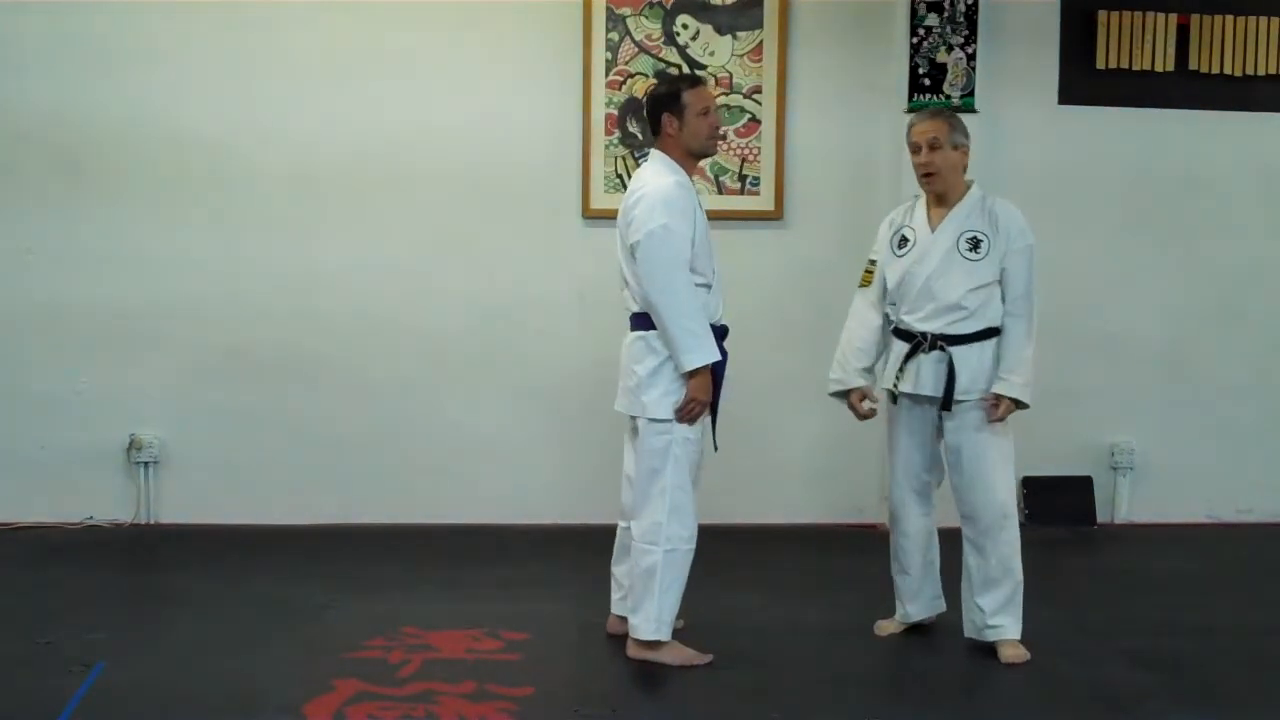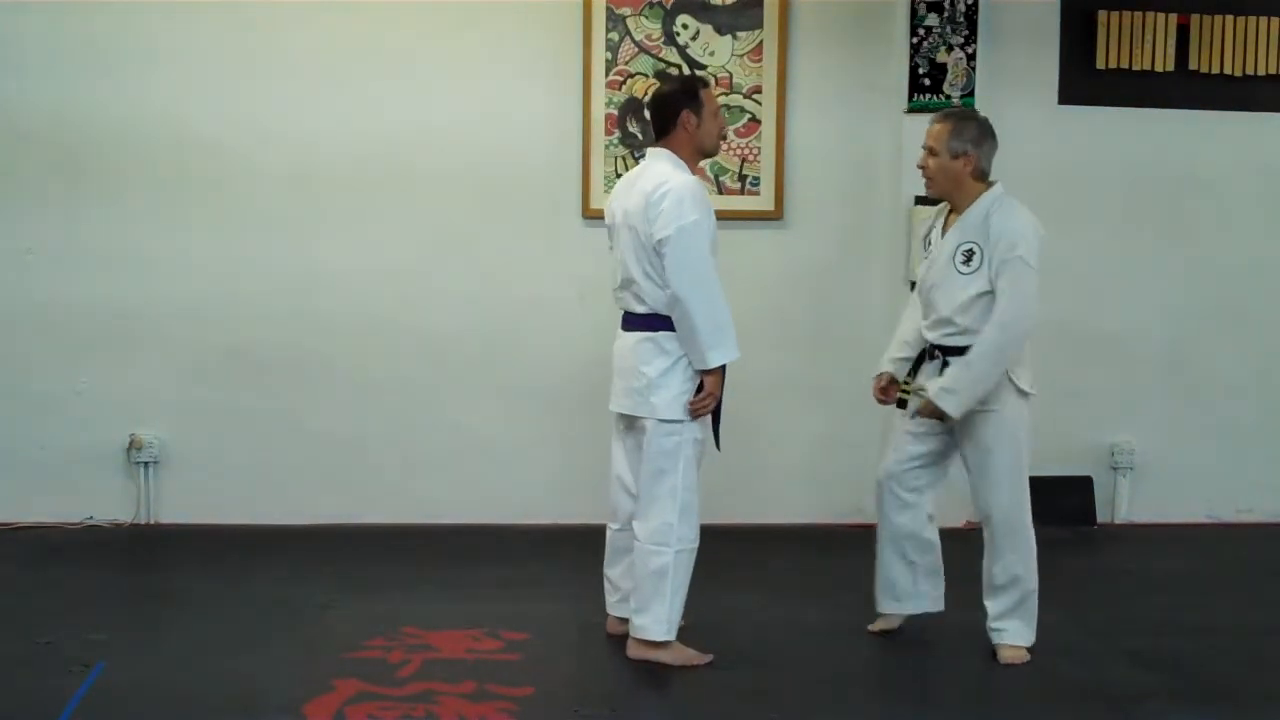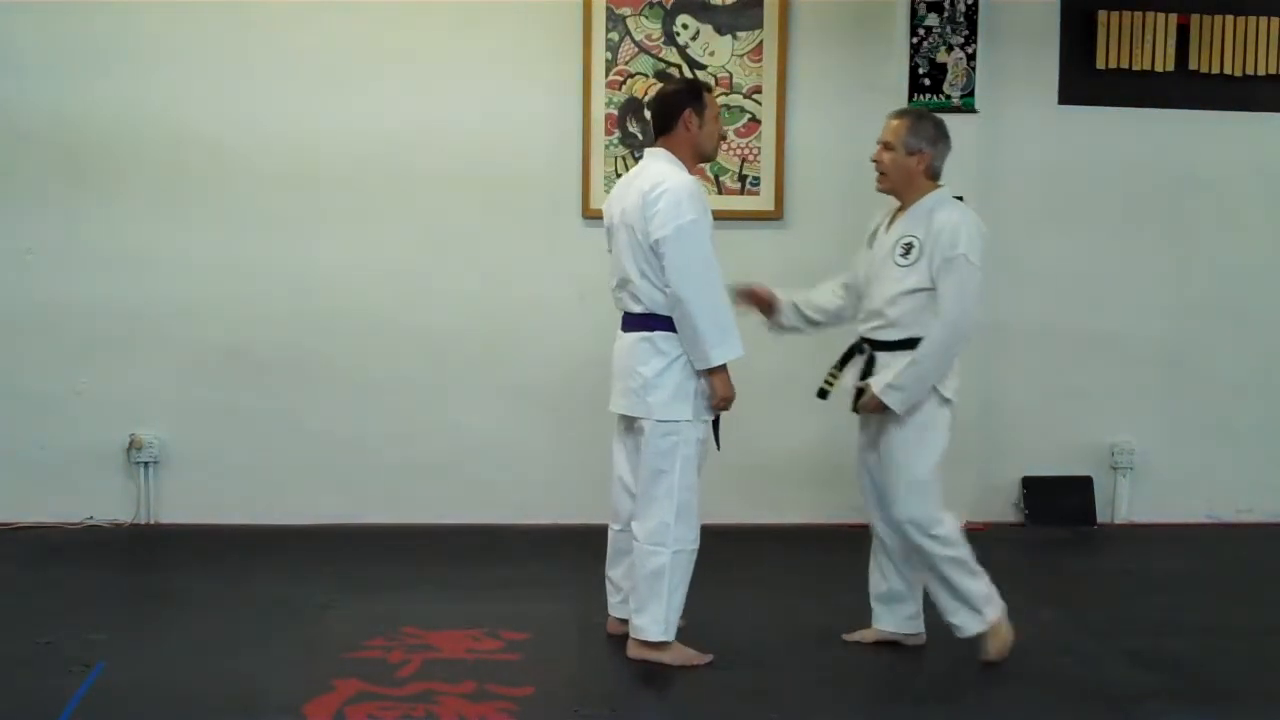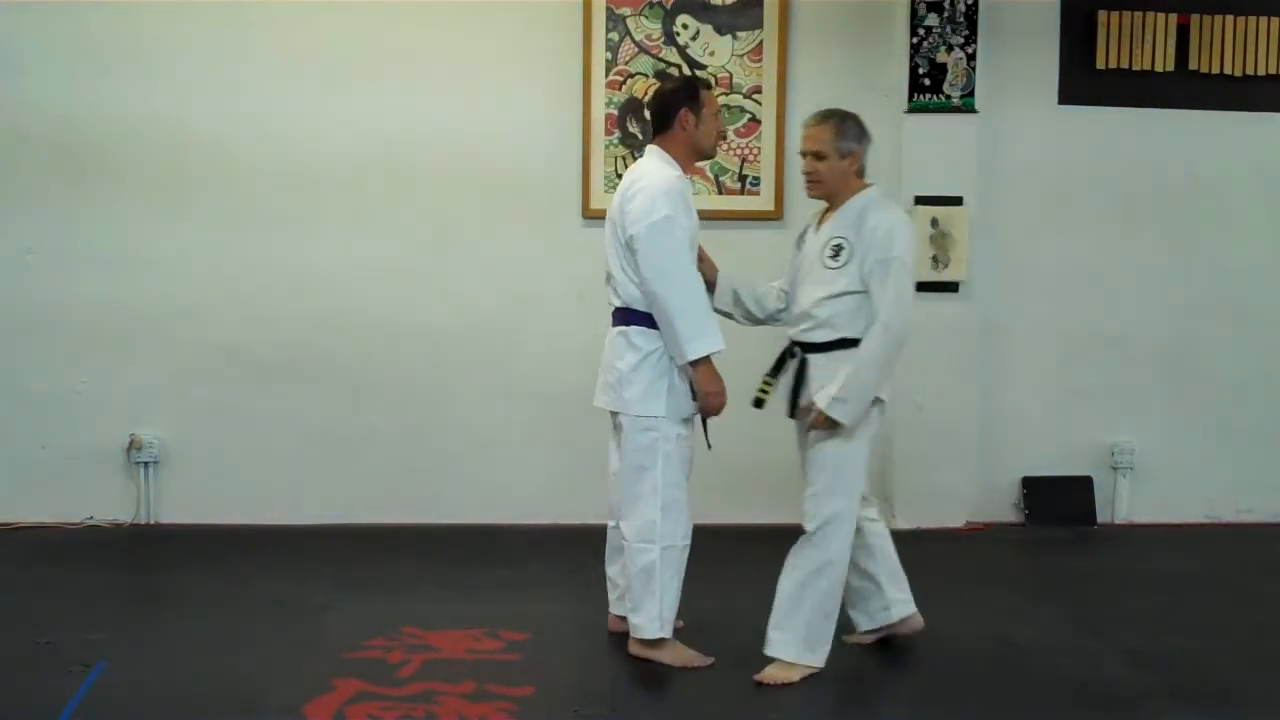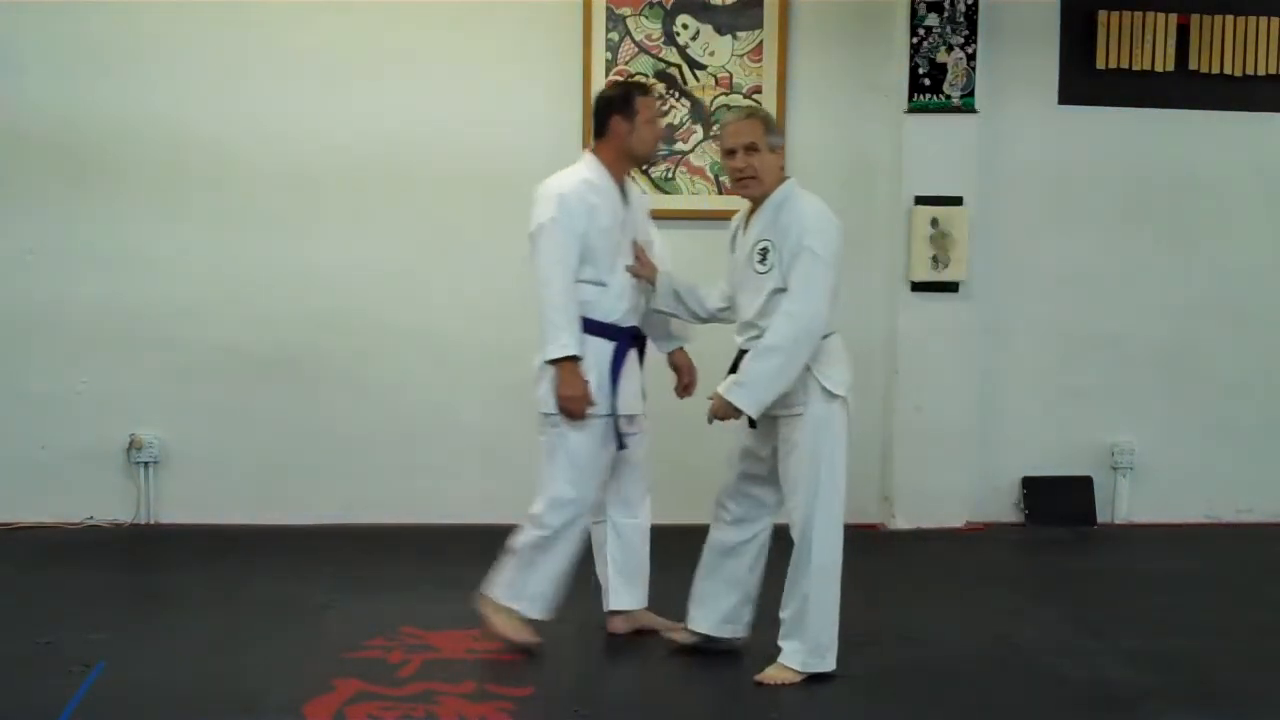
dt=0.5s
person 1, frame 1
left shoulder: (665, 185)
right shoulder: (664, 192)
right elbow: (669, 291)
right wrist: (698, 368)
left hip: (663, 358)
right hip: (671, 361)
left knee: (646, 495)
right knee: (667, 504)
left ankle: (628, 608)
right ankle: (649, 634)
person 1, frame 2
left shoulder: (630, 184)
right shoulder: (681, 190)
right elbow: (694, 288)
right wrist: (713, 367)
left hip: (637, 347)
right hip: (669, 358)
left knee: (634, 494)
right knee: (669, 506)
left ankle: (625, 609)
right ankle: (651, 634)
person 1, frame 3
left shoulder: (629, 185)
right shoulder: (679, 189)
right elbow: (694, 288)
right wrist: (717, 366)
left hip: (637, 348)
right hip: (670, 358)
left knee: (636, 495)
right knee: (668, 505)
left ankle: (626, 610)
right ankle: (650, 634)
person 1, frame 4
left shoulder: (656, 180)
right shoulder: (660, 186)
right elbow: (670, 284)
left wrist: (696, 357)
right wrist: (701, 362)
left hip: (650, 355)
right hip: (654, 358)
left knee: (636, 496)
right knee: (659, 502)
left ankle: (628, 607)
right ankle: (651, 632)
person 1, frame 5
left shoulder: (633, 196)
right shoulder: (567, 192)
left elbow: (648, 281)
right elbow: (555, 287)
left wrist: (675, 347)
right wrist: (567, 367)
left hip: (618, 363)
right hip: (580, 362)
left knee: (626, 493)
right knee: (569, 495)
left ankle: (626, 606)
right ankle: (507, 598)
person 2, frame 1
left shoulder: (1003, 219)
right shoulder: (897, 224)
left elbow: (1020, 311)
right elbow: (869, 307)
left wrist: (1012, 384)
right wrist: (853, 377)
left hip: (974, 375)
right hip: (908, 373)
left knee: (988, 503)
right knee: (908, 497)
left ankle: (998, 624)
right ankle: (915, 605)
person 2, frame 2
left shoulder: (1011, 224)
right shoulder: (942, 220)
left elbow: (1010, 325)
left wrist: (951, 392)
right wrist: (895, 365)
left hip: (990, 388)
right hip: (937, 379)
left knee: (1003, 511)
right knee: (898, 483)
left ankle: (1011, 628)
right ankle: (908, 600)
person 2, frame 3
left shoulder: (954, 226)
right shoulder: (888, 222)
left elbow: (953, 323)
right elbow: (848, 295)
left wrist: (894, 388)
right wrist: (781, 306)
left hip: (916, 385)
right hip: (880, 379)
left knee: (915, 510)
right knee: (885, 507)
left ankle: (983, 612)
right ankle: (897, 620)
person 2, frame 4
left shoulder: (885, 224)
right shoulder: (816, 224)
left elbow: (891, 326)
right elbow: (782, 304)
left wrist: (841, 399)
right wrist: (717, 282)
left hip: (850, 384)
right hip: (812, 381)
left knee: (825, 517)
right knee: (849, 507)
left ankle: (797, 648)
right ankle: (892, 610)
person 2, frame 5
left shoulder: (807, 218)
right shoulder: (746, 221)
left elbow: (803, 318)
right elbow: (731, 304)
left wrist: (741, 389)
right wrist: (659, 281)
left hip: (806, 385)
right hip: (765, 384)
left knee: (812, 522)
right knee: (739, 507)
left ankle: (808, 652)
right ankle: (716, 620)
